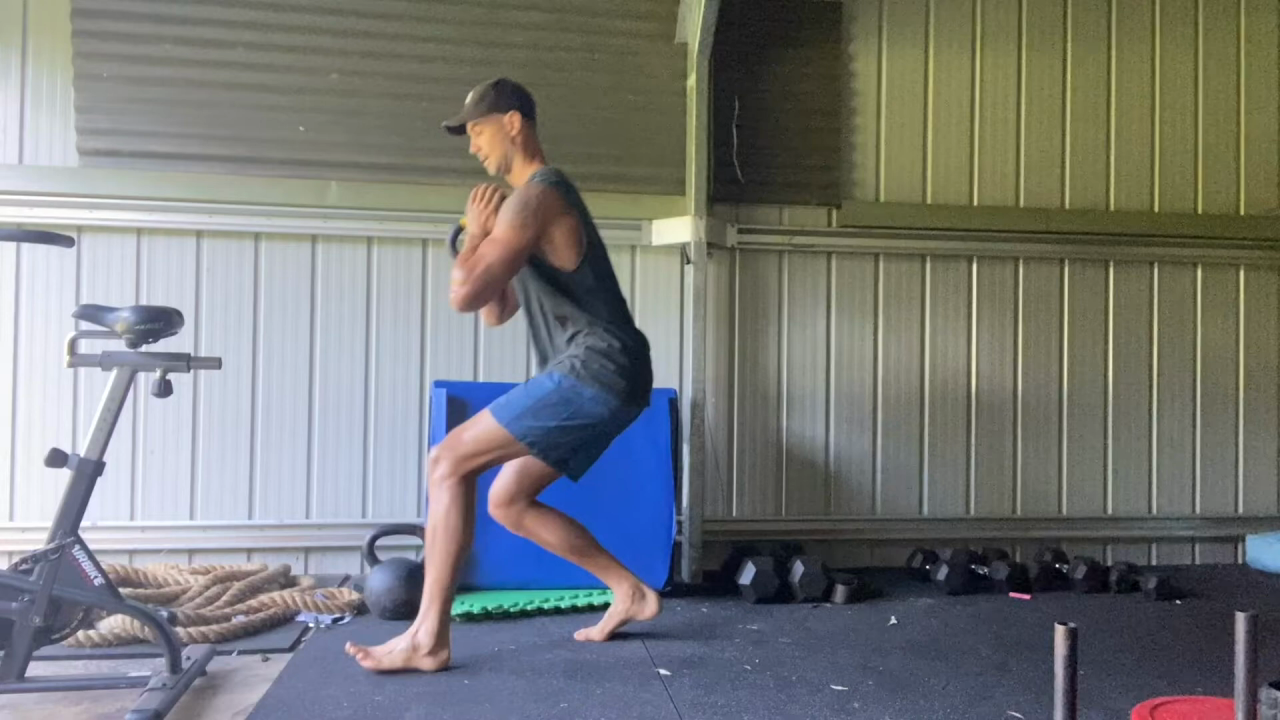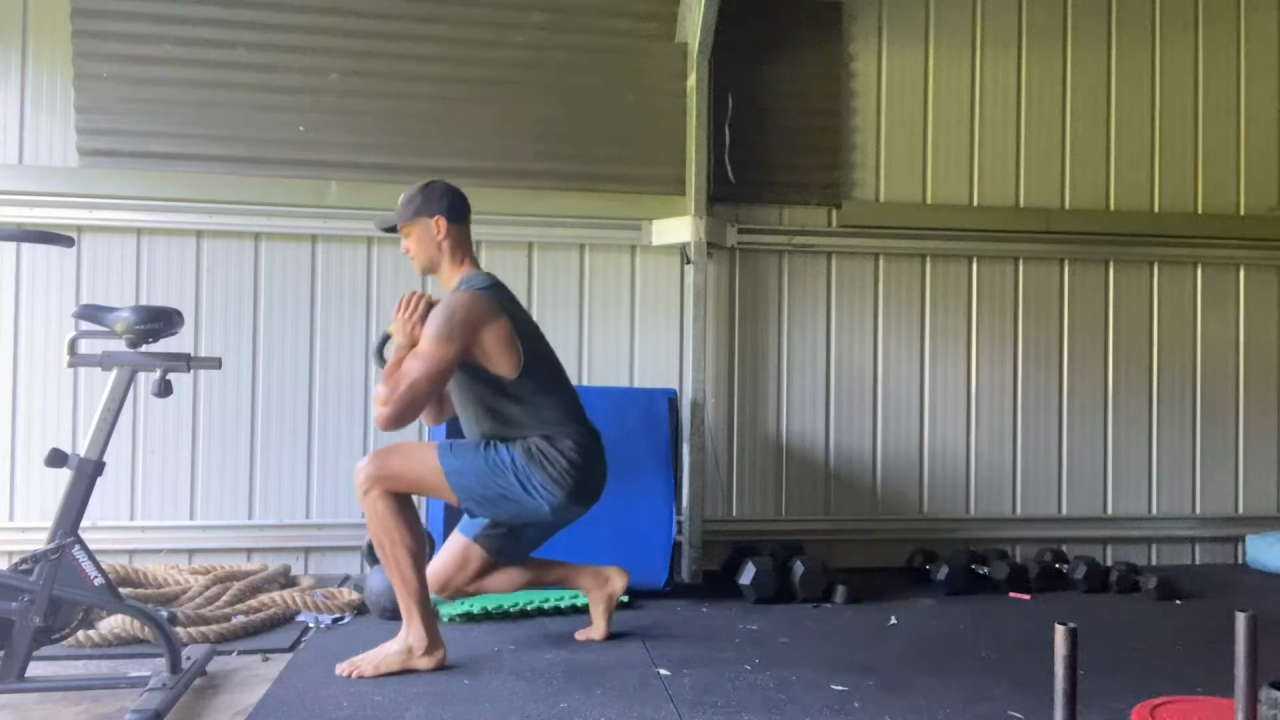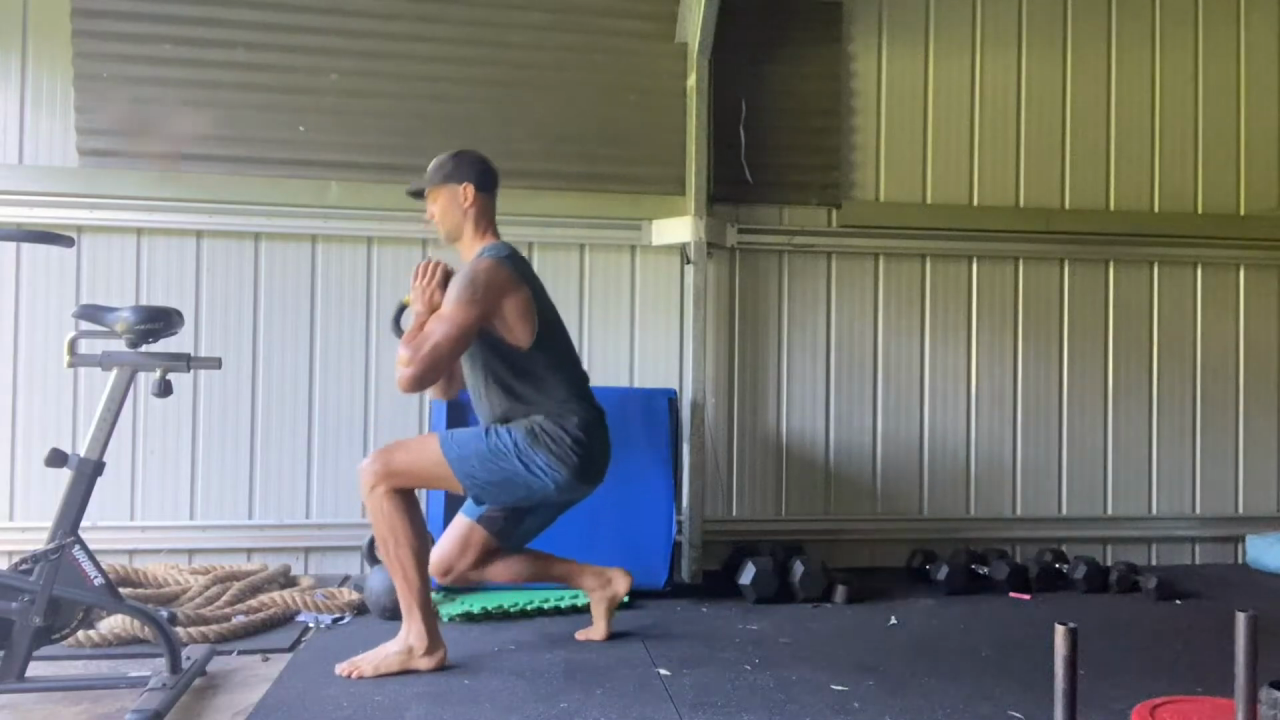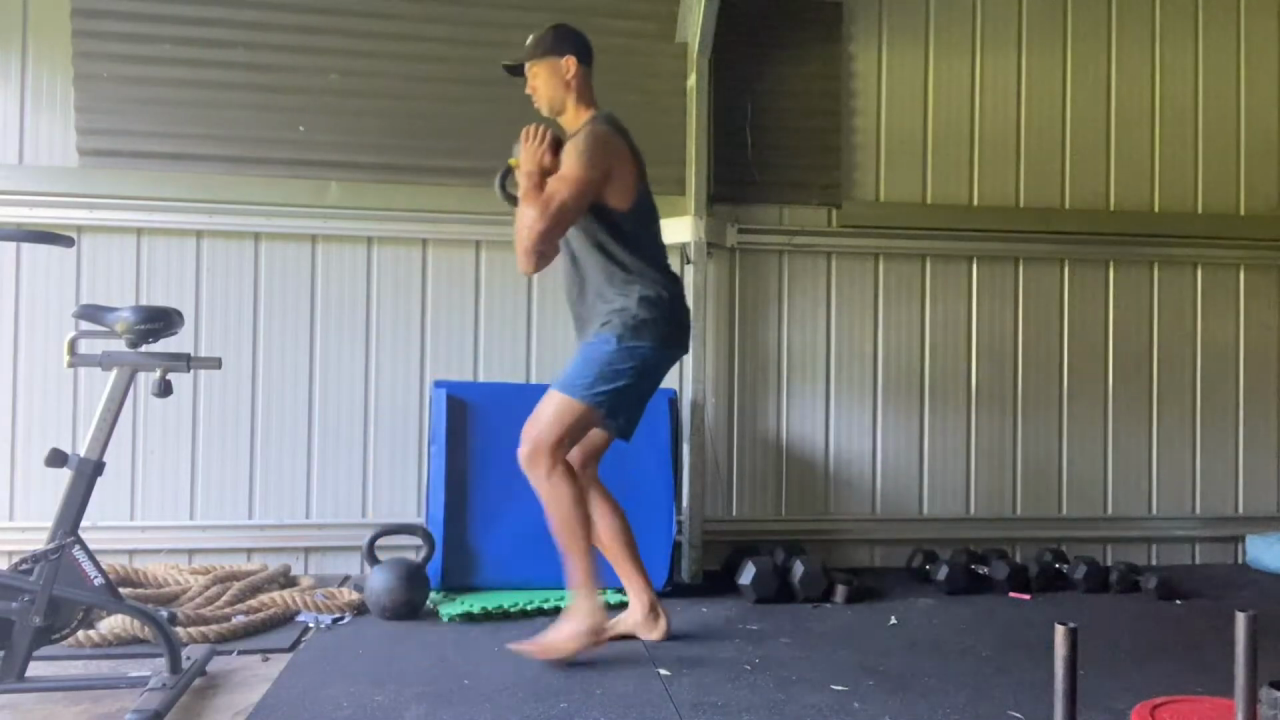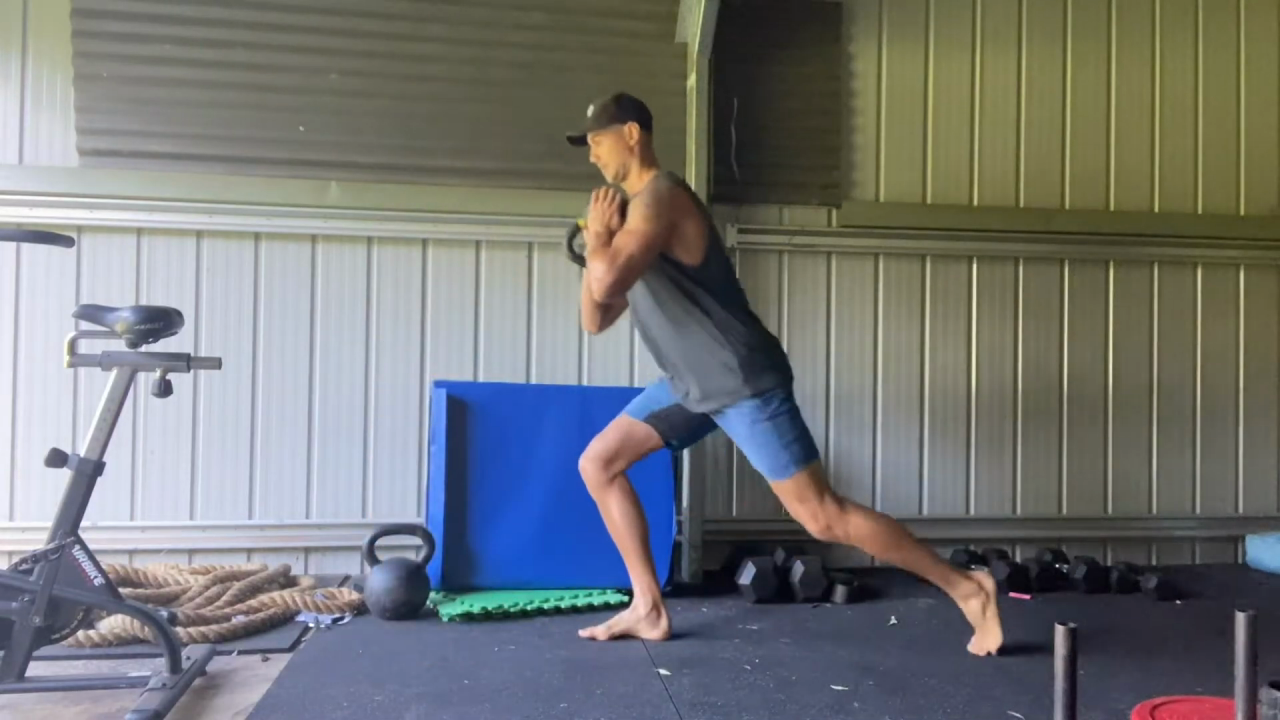
dt=0.5s
person 1, frame 1
left shoulder: (536, 196)
right shoulder: (532, 200)
left elbow: (463, 295)
right elbow: (496, 311)
left wrist: (477, 233)
right wrist: (485, 237)
left hip: (597, 372)
right hip: (599, 380)
left knee: (448, 460)
right knee: (507, 502)
left ankle: (427, 638)
right ankle: (630, 591)
person 1, frame 2
left shoulder: (462, 306)
right shoulder: (473, 299)
left elbow: (390, 410)
right elbow: (437, 411)
left wrist: (403, 345)
right wrist: (417, 345)
left hip: (553, 468)
right hip: (550, 468)
left knee: (374, 474)
right knee: (446, 578)
left ankle: (419, 639)
right ankle: (597, 581)
person 1, frame 3
left shoulder: (483, 273)
right shoulder: (486, 271)
left elbow: (411, 375)
right elbow: (446, 385)
left wrist: (421, 312)
right wrist: (431, 316)
left hip: (553, 444)
right hip: (553, 449)
left knee: (381, 470)
right knee: (449, 564)
left ankle: (419, 640)
right ankle: (598, 581)
person 1, frame 4
left shoulder: (594, 138)
right shoulder: (577, 146)
left elbow: (535, 233)
right elbow: (531, 259)
left wrist: (531, 180)
right wrist: (533, 183)
left hip: (636, 323)
right hip: (621, 330)
left knee: (538, 450)
right knee: (575, 468)
left ankle: (584, 608)
right ankle: (644, 609)
person 1, frame 5
left shoulder: (658, 196)
right shoulder: (637, 211)
left elbow: (607, 285)
right elbow: (595, 318)
left wrist: (599, 238)
right wrist: (598, 245)
left hip: (741, 377)
right hip: (693, 378)
left knee: (823, 517)
right knee: (599, 464)
left ankle: (970, 588)
right ankle: (648, 610)
